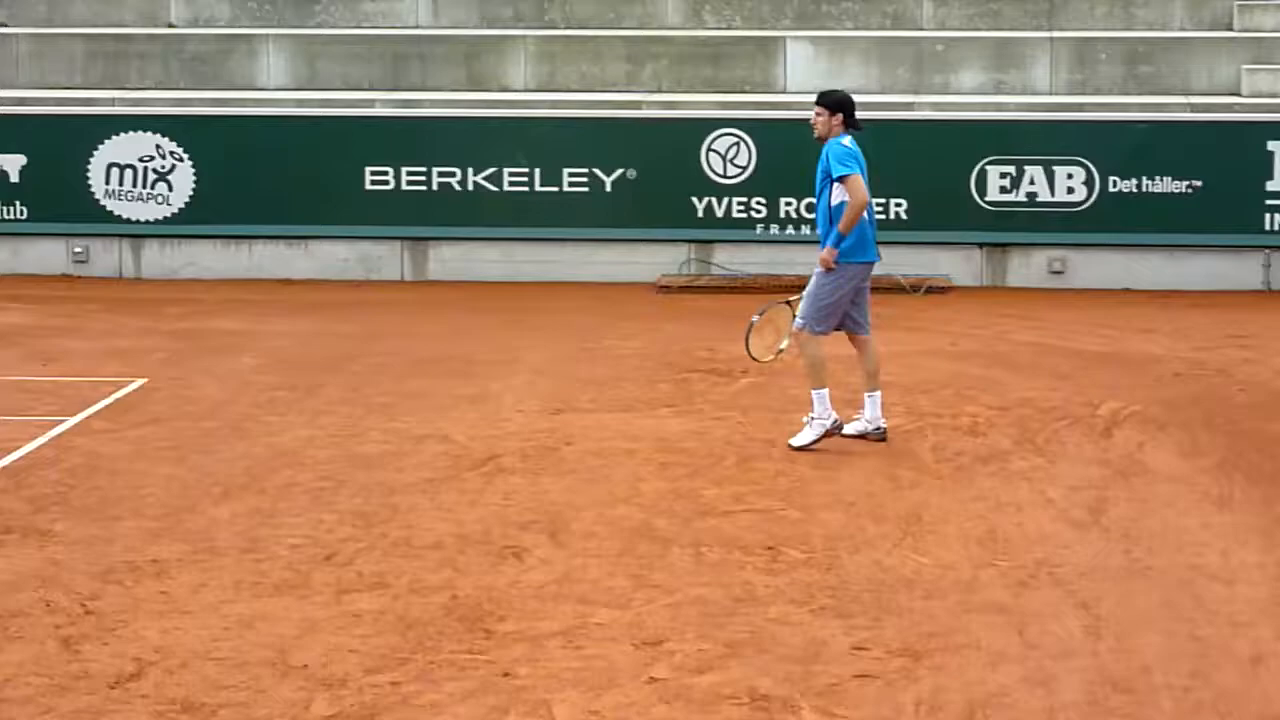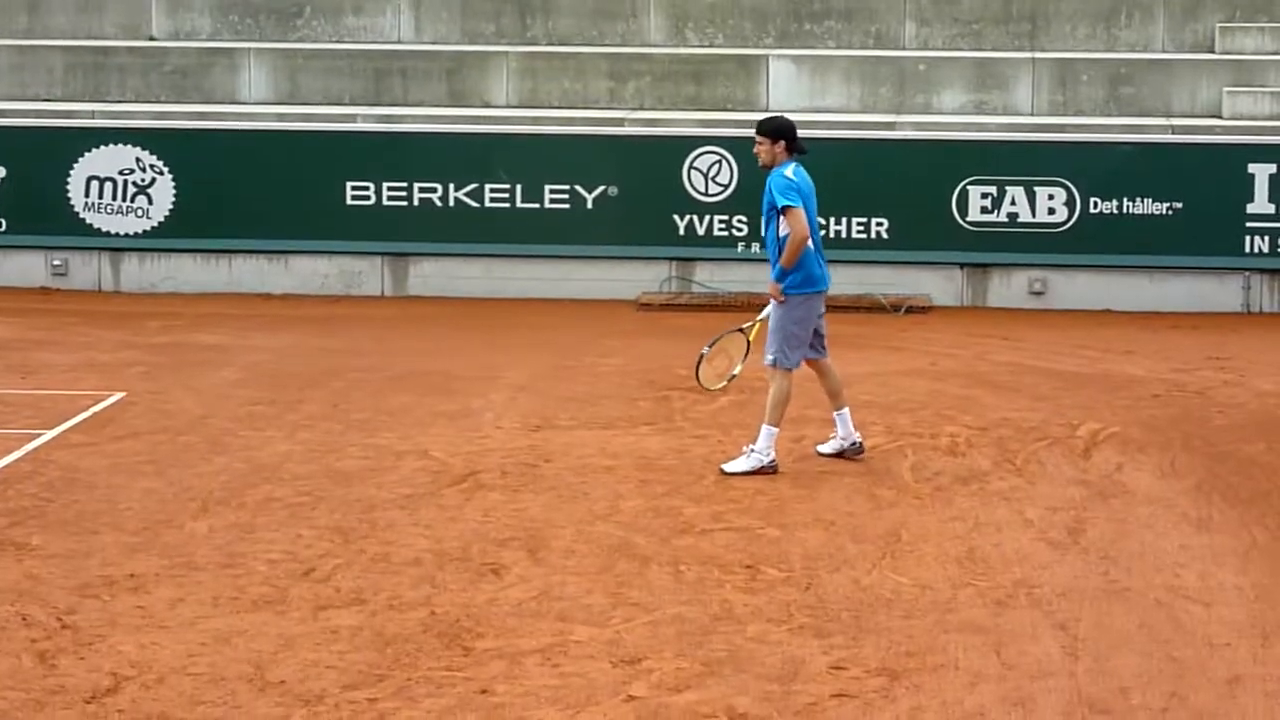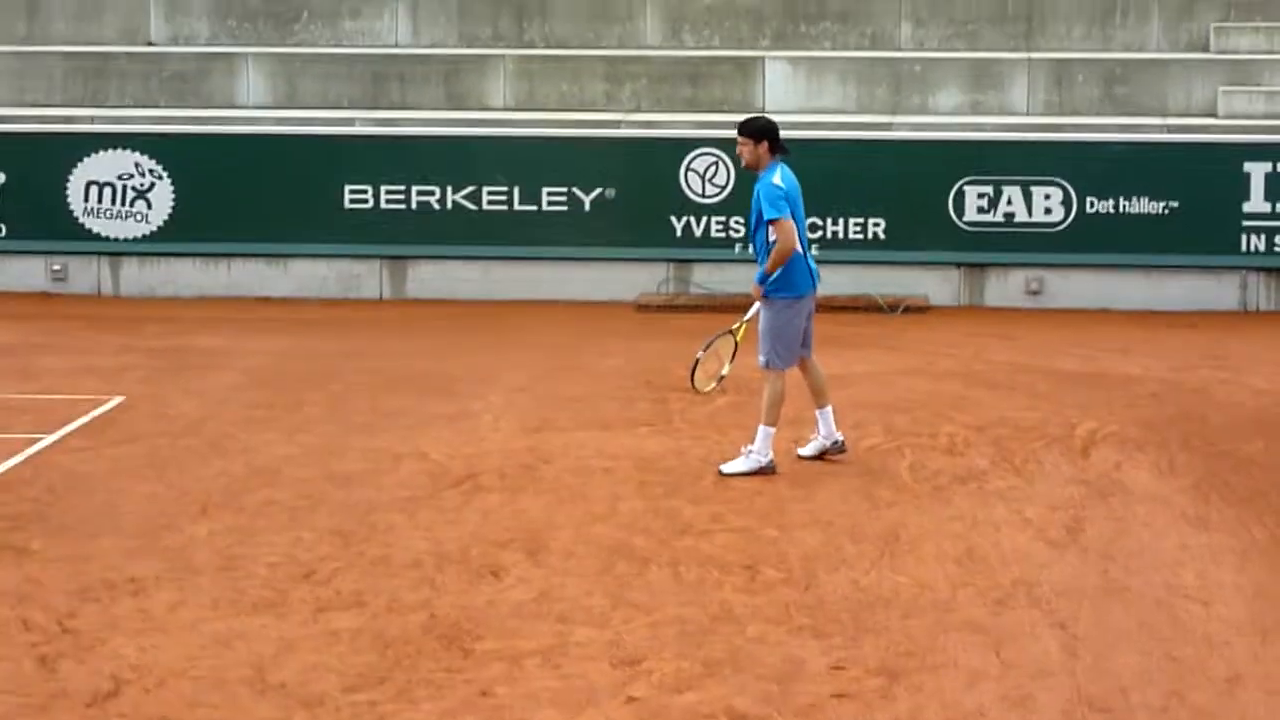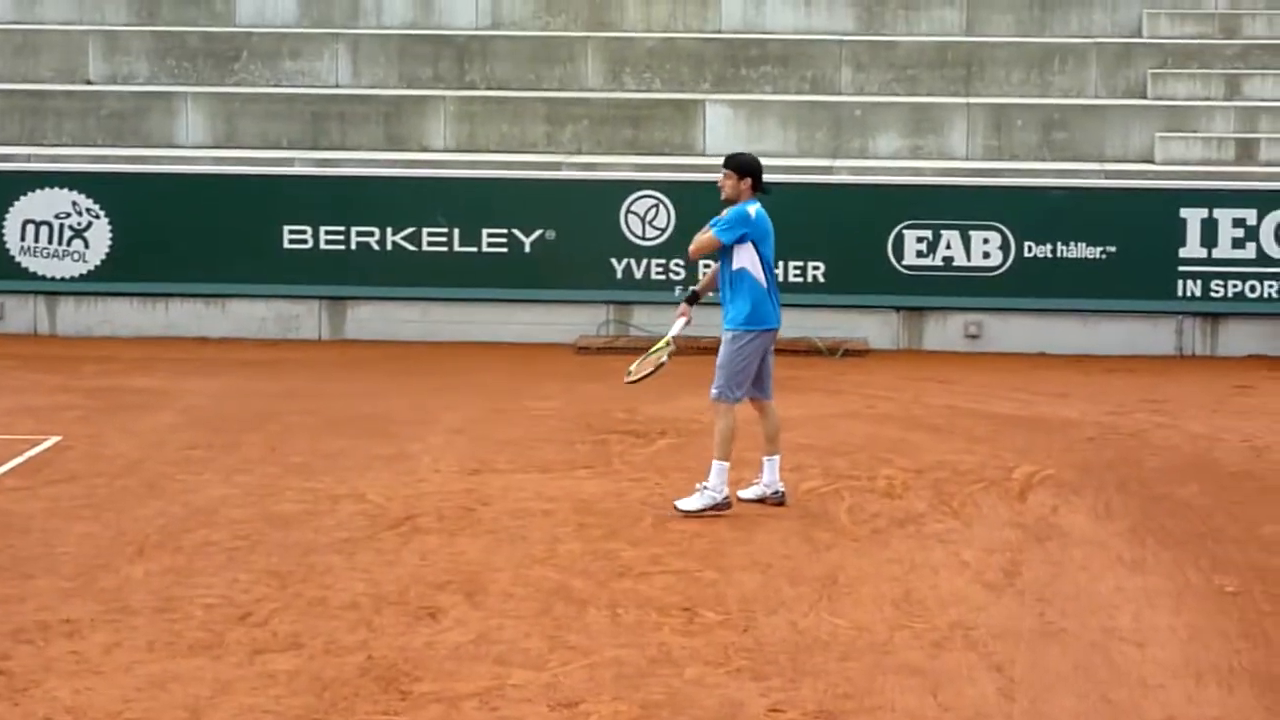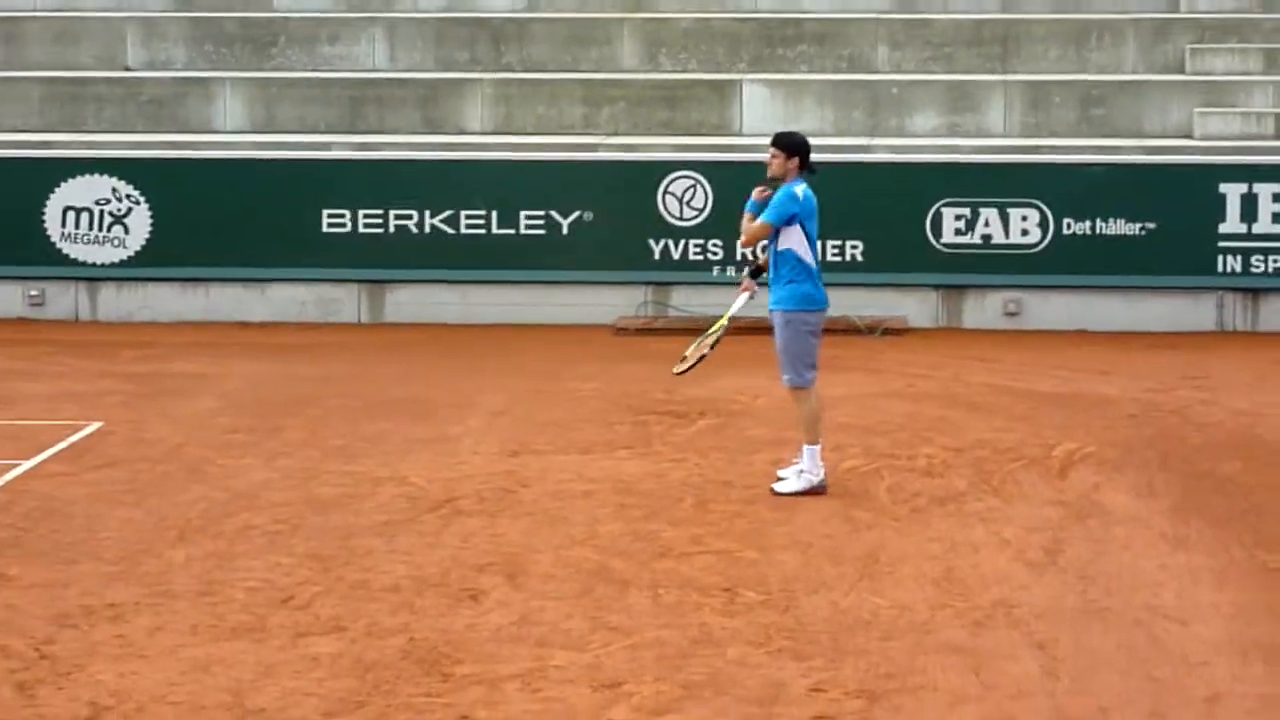
dt=0.4s
person 1, frame 1
left shoulder: (838, 149)
right shoulder: (845, 149)
left elbow: (860, 199)
left wrist: (833, 244)
left hip: (845, 257)
right hip: (858, 256)
left knee: (806, 329)
right knee: (860, 334)
left ankle: (823, 415)
right ankle: (873, 419)
person 1, frame 2
left shoulder: (781, 179)
right shoulder: (796, 174)
left elbow: (800, 233)
left wrist: (778, 277)
left hip: (796, 286)
right hip: (811, 282)
left knee: (779, 367)
right knee: (817, 359)
left ankle: (763, 453)
right ankle: (847, 436)
person 1, frame 3
left shoulder: (772, 185)
right shoulder: (780, 176)
left elbow: (786, 244)
left wrist: (762, 280)
right wrist: (768, 277)
left hip: (784, 288)
right hip: (801, 282)
left knee: (772, 368)
right knee: (803, 358)
left ankle: (761, 454)
right ankle: (829, 435)
person 1, frame 4
left shoulder: (744, 215)
right shoulder: (749, 216)
left elbow: (695, 250)
right elbow: (724, 266)
left wrist: (717, 221)
right wrist: (692, 298)
left hip: (747, 323)
right hip: (760, 320)
left knee: (723, 400)
right knee: (762, 400)
left ankle: (715, 487)
right ankle: (771, 483)
person 1, frame 5
left shoulder: (789, 195)
right shoulder: (797, 194)
left elbow: (748, 236)
left wrist: (752, 204)
right wrist: (755, 271)
left hip: (796, 303)
right hip: (795, 300)
left knee: (799, 385)
right knee: (801, 383)
left ankle: (812, 473)
right ankle: (810, 461)
